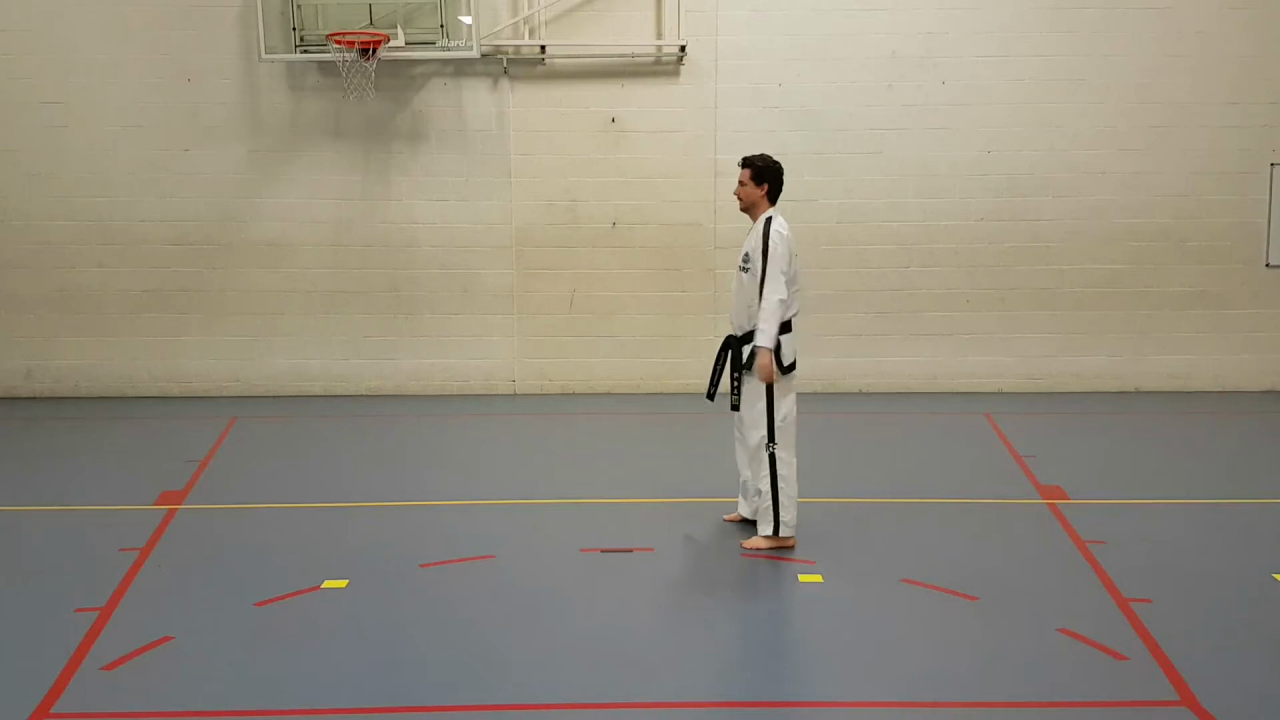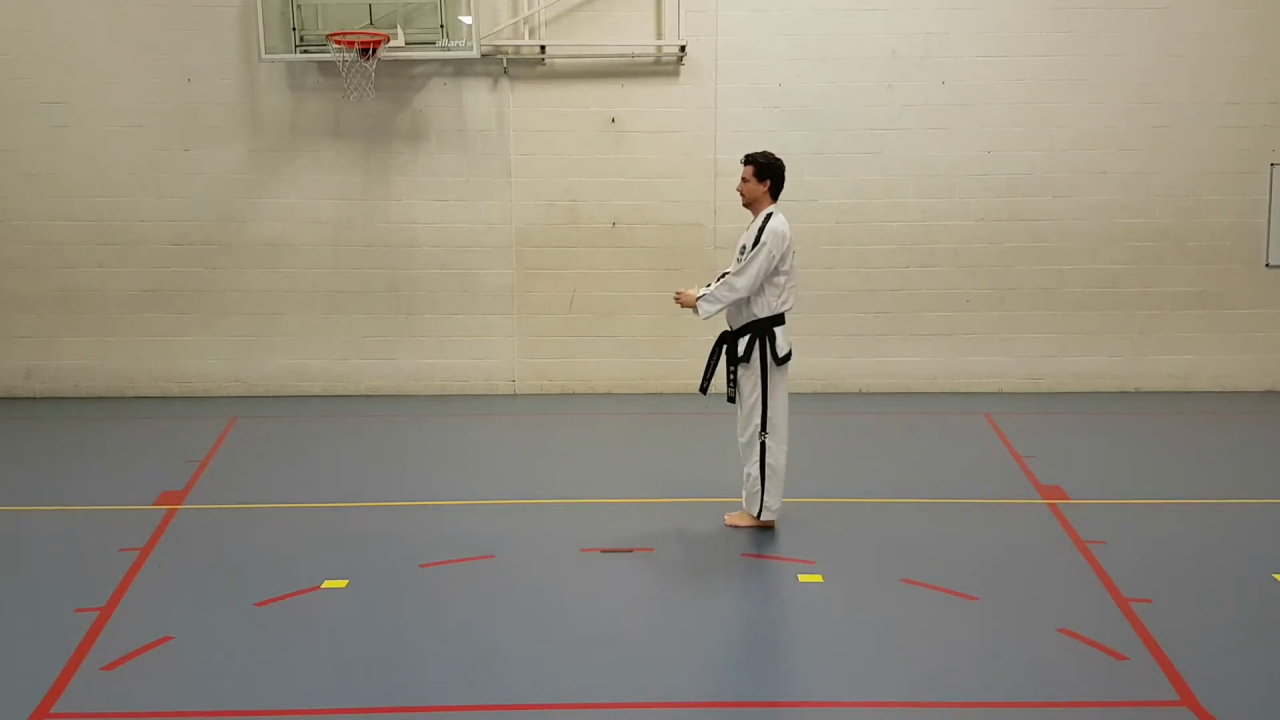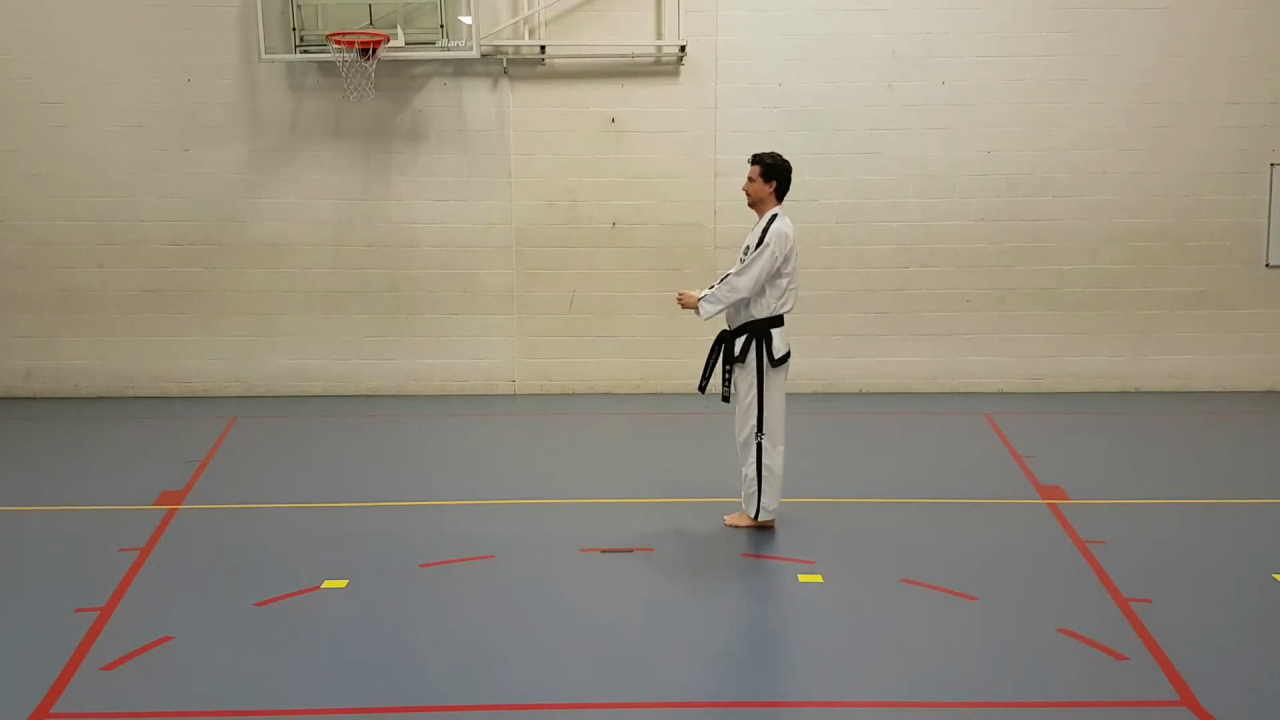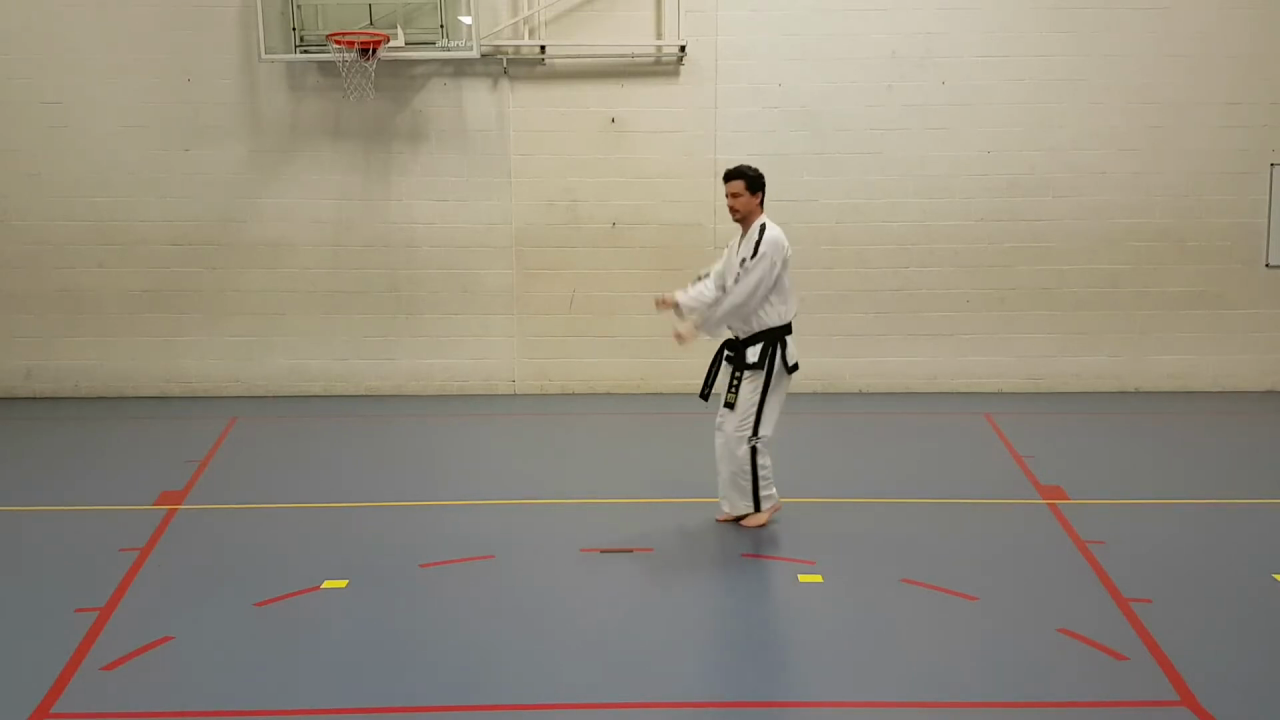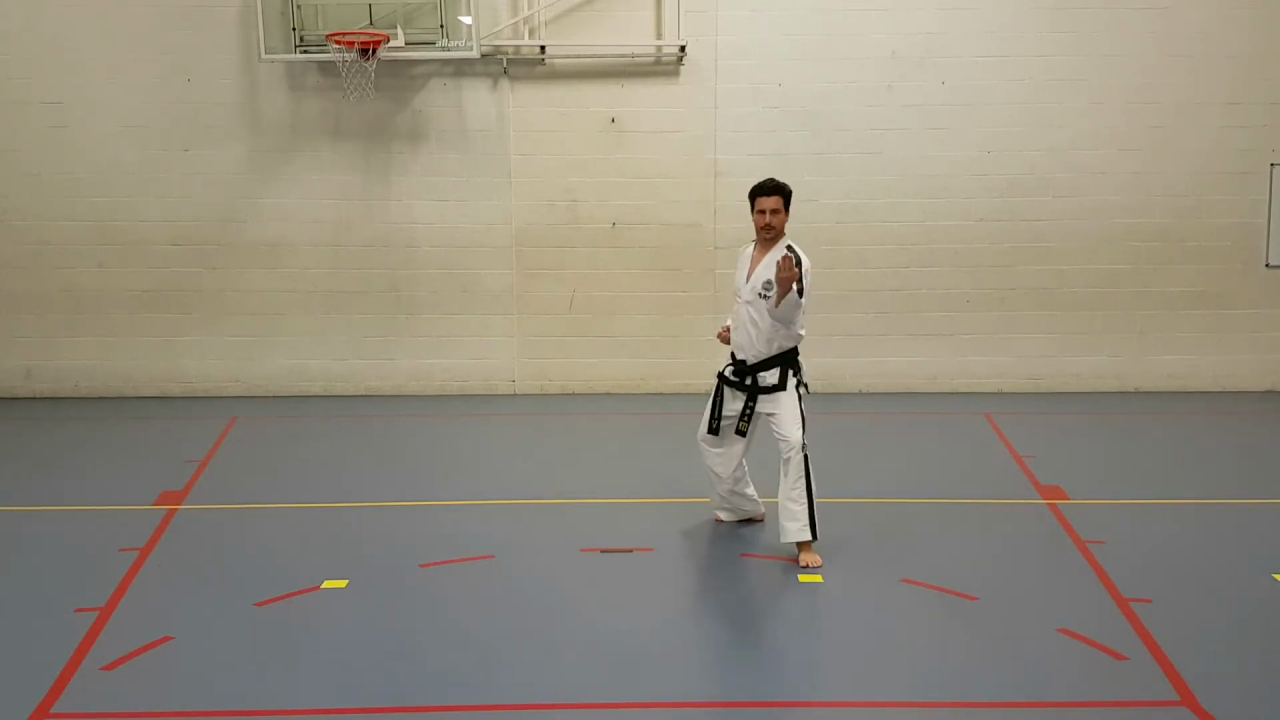
dt=1s
person 1, frame 1
left shoulder: (772, 231)
right shoulder: (761, 229)
left elbow: (774, 295)
left wrist: (765, 350)
left hip: (766, 350)
right hip: (753, 348)
left knee: (770, 437)
right knee: (748, 433)
left ankle: (779, 529)
right ankle: (753, 505)
person 1, frame 2
left shoulder: (772, 229)
right shoulder: (761, 226)
left elbow: (743, 284)
right elbow: (734, 276)
left wrist: (698, 301)
right wrist: (699, 295)
left hip: (762, 342)
right hip: (752, 340)
left knee: (761, 427)
right knee: (753, 427)
left ankle: (762, 511)
right ankle: (756, 506)
person 1, frame 3
left shoulder: (776, 231)
right shoulder: (766, 227)
left elbow: (745, 284)
right elbow: (738, 277)
left wrist: (700, 303)
right wrist: (702, 296)
left hip: (760, 343)
right hip: (753, 340)
left knee: (760, 429)
right knee: (753, 428)
left ankle: (761, 511)
right ankle: (756, 506)
person 1, frame 4
left shoulder: (769, 240)
right shoulder: (738, 244)
left elbow: (743, 294)
right elbow: (715, 283)
left wrist: (698, 325)
right wrist: (681, 302)
left hip: (767, 351)
right hip: (746, 350)
left knee: (744, 432)
right knee: (729, 428)
left ankle: (761, 504)
right ankle: (744, 503)
person 1, frame 5
left shoulder: (794, 261)
right shoulder: (745, 254)
left elbow: (787, 319)
left wrist: (784, 290)
right wrist: (731, 327)
left hip: (778, 374)
right hip: (739, 372)
left knee: (792, 445)
right knee: (715, 443)
left ankle: (803, 540)
right ankle: (743, 507)
